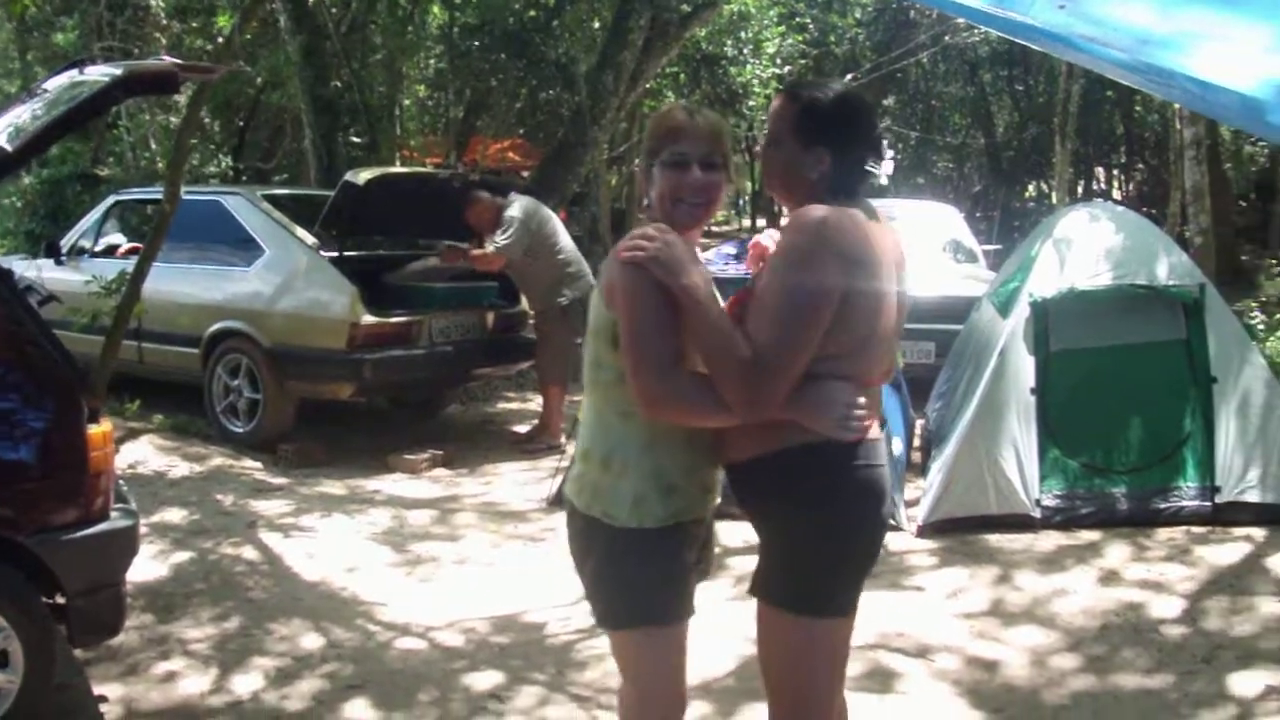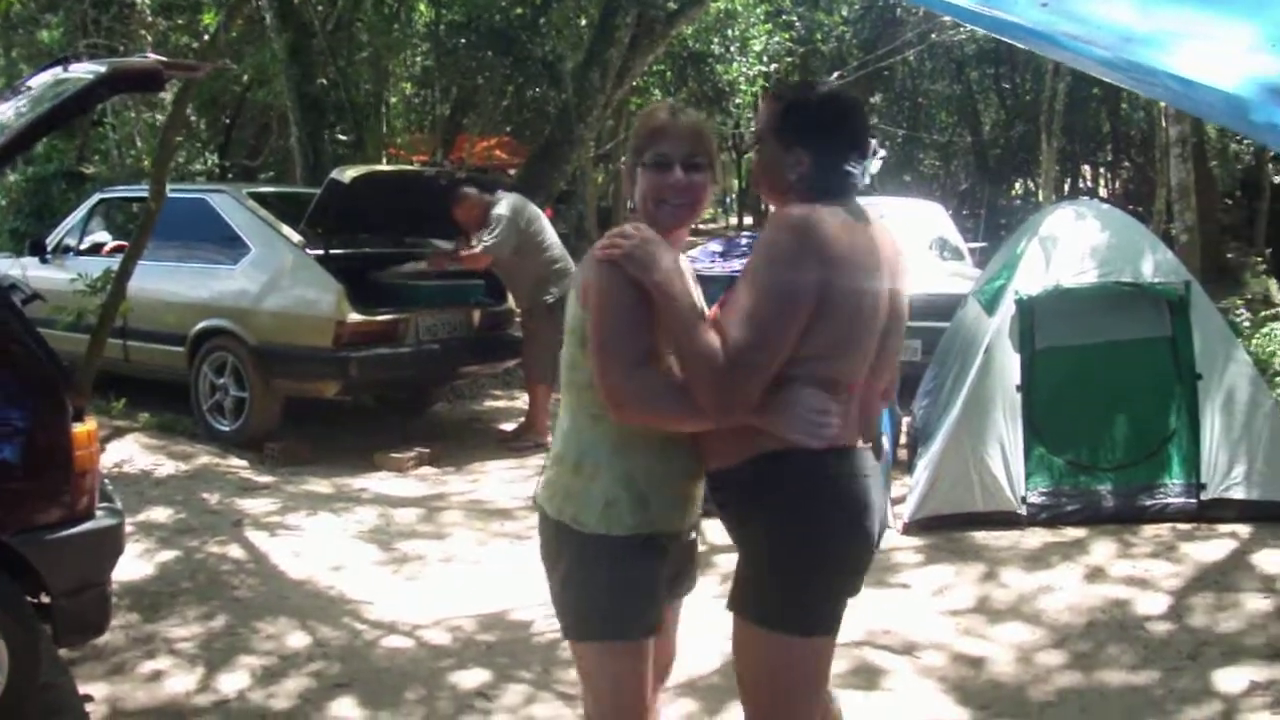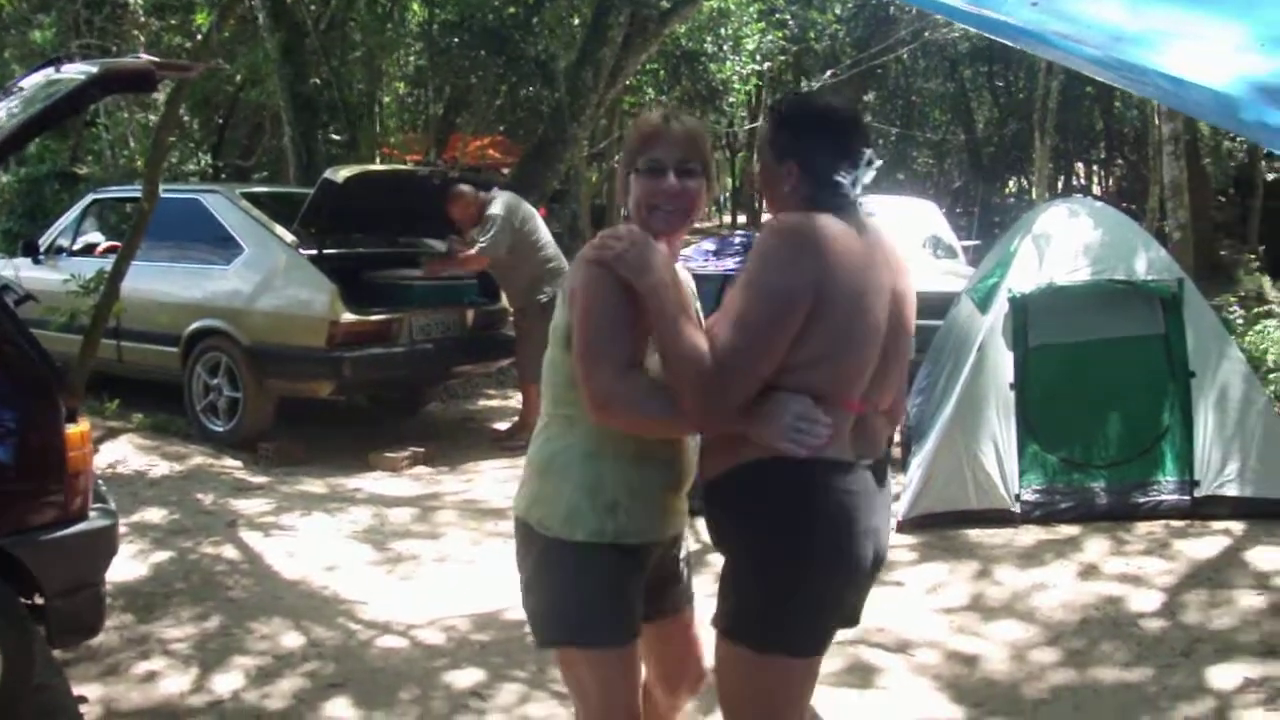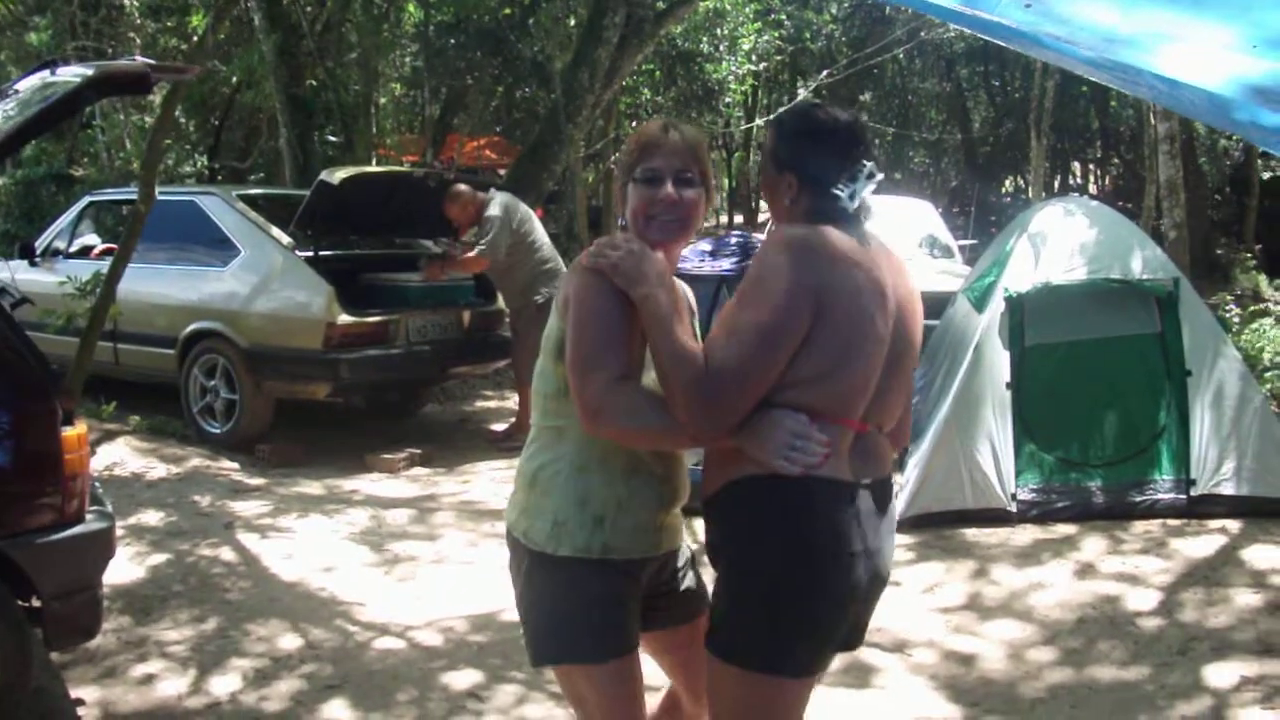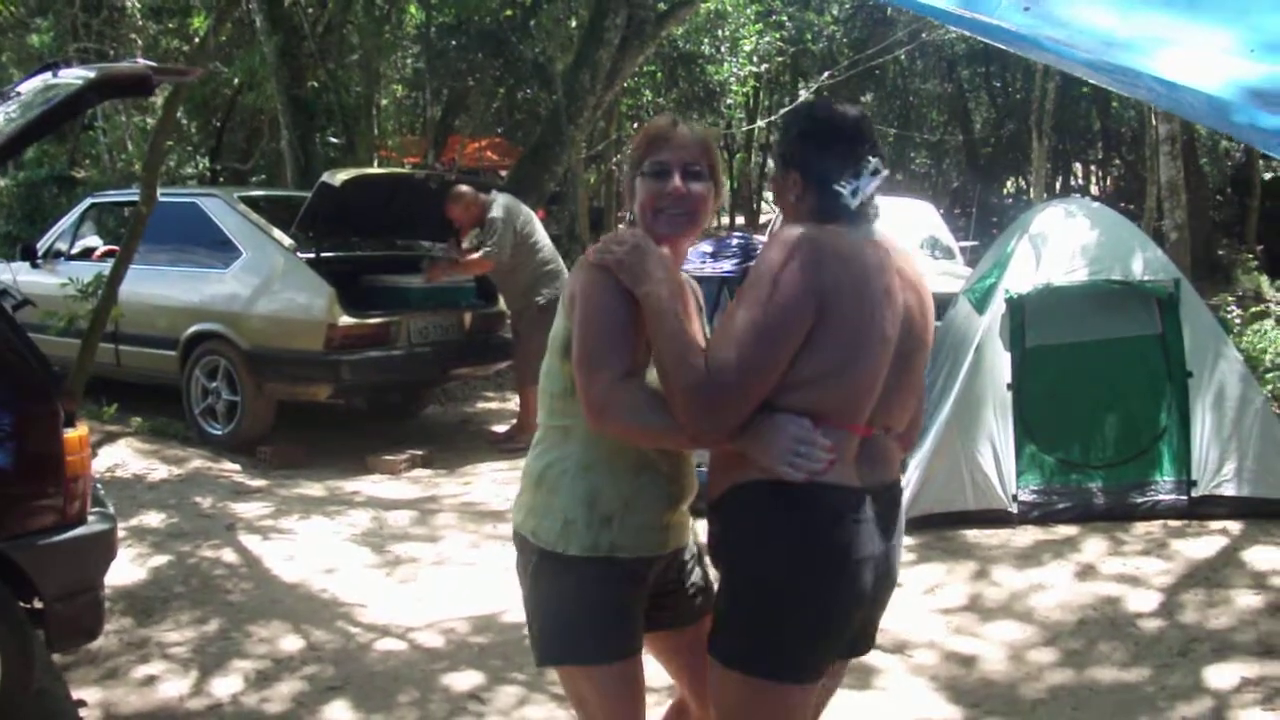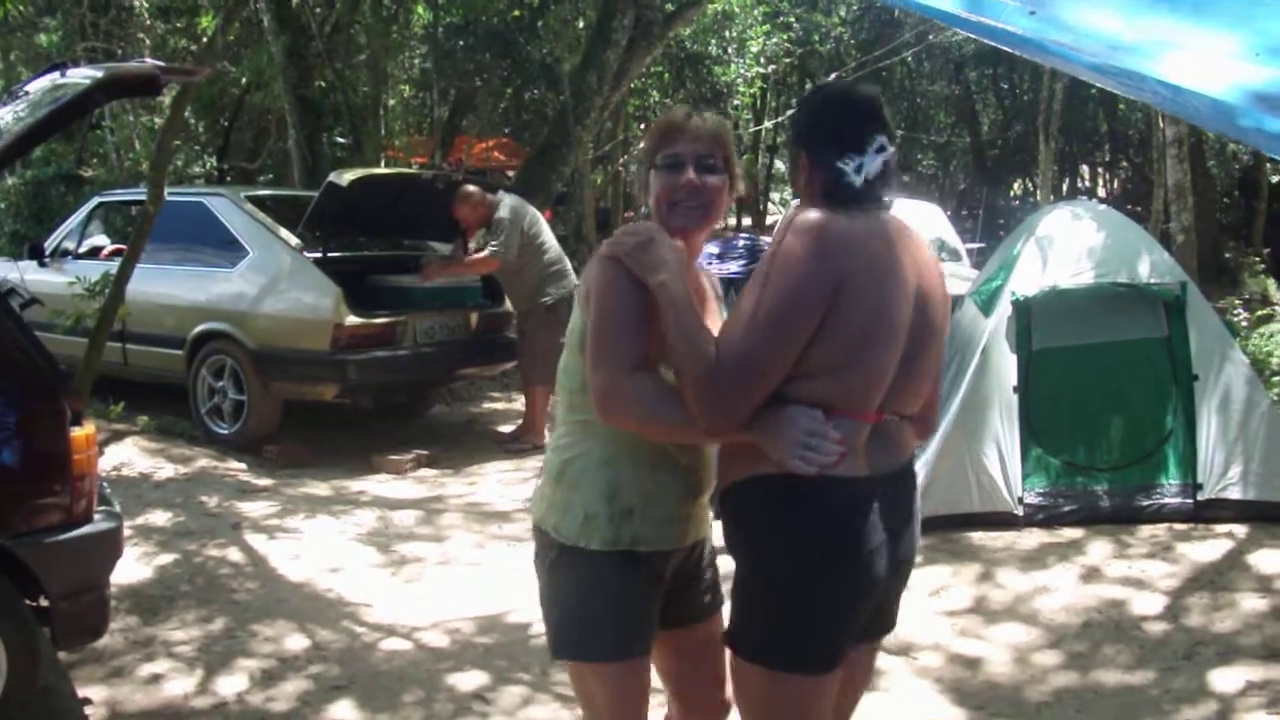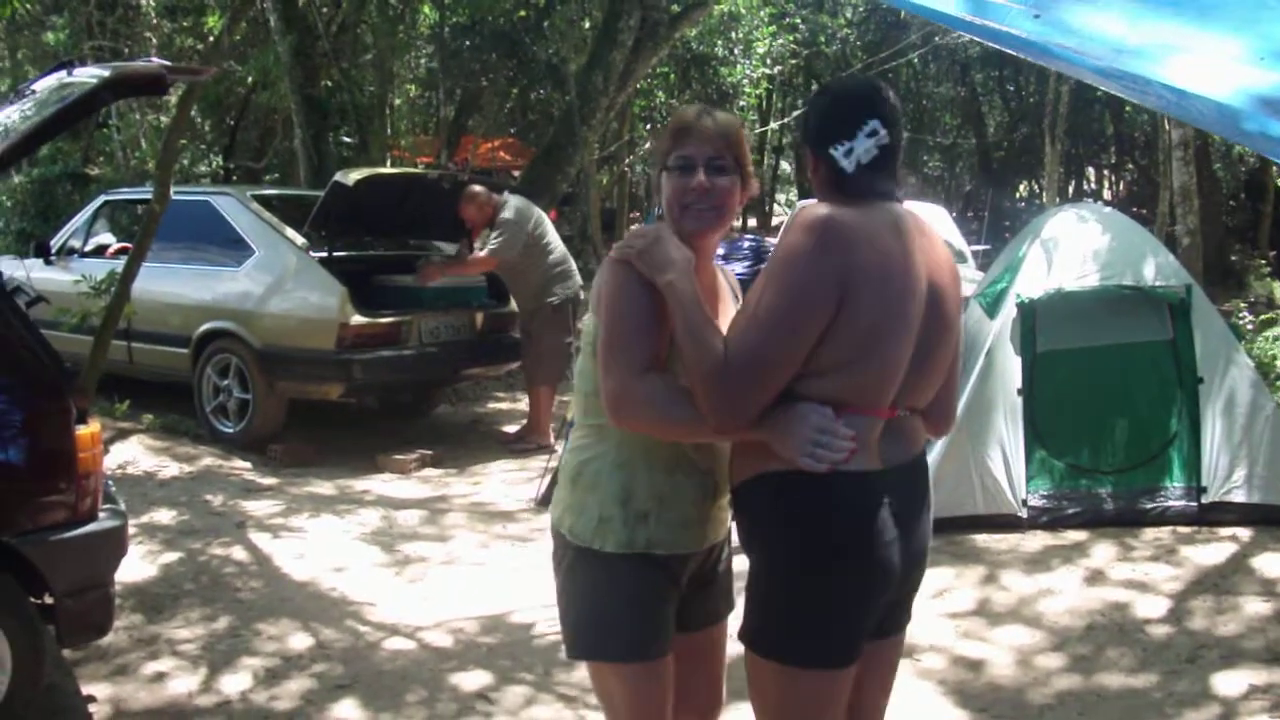
dt=0.1s
person 1, frame 1
left shoulder: (815, 231)
right shoulder: (869, 234)
left elbow: (754, 389)
left wrist: (687, 281)
left hip: (816, 494)
right hip: (830, 483)
person 1, frame 2
left shoulder: (798, 232)
right shoulder: (876, 241)
left elbow: (724, 389)
left wrist: (662, 278)
left hip: (801, 503)
right hip: (849, 487)
person 1, frame 3
left shoulder: (795, 237)
right shoulder: (884, 257)
left elbow: (711, 394)
left wrist: (655, 280)
left hip: (789, 517)
right hip: (853, 505)
person 1, frame 4
left shoulder: (800, 251)
right shoulder: (893, 274)
left elbow: (707, 409)
left wrist: (651, 292)
left hip: (788, 536)
right hip: (862, 532)
person 1, frame 5
left shoulder: (805, 249)
right shoulder: (904, 272)
left elbow: (708, 409)
left wrist: (655, 289)
left hip: (793, 540)
right hip: (871, 534)
person 1, frame 6
left shoulder: (816, 237)
right shoulder: (918, 254)
left elbow: (718, 404)
left wrist: (666, 279)
left hip: (806, 528)
right hip: (887, 520)
person 1, frame 7
left shoulder: (824, 232)
right shoulder: (931, 247)
left elbow: (728, 401)
left wrist: (674, 278)
left hip: (819, 525)
right hip: (899, 514)
person 2, frame 1
left shoulder: (675, 255)
right shoulder: (644, 258)
right elbow: (660, 392)
right wrist: (793, 403)
left hip: (667, 504)
right hip: (629, 513)
person 2, frame 2
left shoulder: (672, 266)
right shoulder: (619, 260)
right elbow: (626, 392)
right wrist: (763, 410)
left hip: (662, 516)
right hip: (603, 522)
person 2, frame 3
left shoulder: (677, 276)
right shoulder: (609, 262)
right elbow: (611, 395)
right wrist: (750, 417)
left hip: (648, 525)
right hip: (578, 529)
person 2, frame 4
left shoulder: (678, 295)
right shoulder: (602, 275)
right elbow: (604, 406)
right wrist: (744, 430)
left hip: (654, 539)
right hip: (571, 544)
person 2, frame 5
left shoulder: (687, 291)
right shoulder: (609, 272)
right elbow: (608, 403)
right wrist: (747, 433)
left hip: (662, 537)
right hip: (578, 543)
person 2, frame 6
left shoulder: (705, 283)
right shoulder: (623, 265)
right elbow: (618, 396)
right wrist: (758, 426)
left hip: (682, 532)
right hip: (598, 536)
person 2, frame 7
left shoulder: (724, 283)
right shoulder: (635, 268)
right elbow: (629, 398)
right wrist: (768, 425)
left hip: (700, 534)
right hip: (615, 538)
person 3, frame 1
left shoulder: (516, 215)
right shoulder: (514, 210)
left elbow: (493, 260)
right elbow: (502, 260)
left wrist: (461, 254)
left hip: (567, 295)
right hip: (552, 296)
left knee: (556, 365)
right knee: (547, 364)
left ankle: (553, 432)
right ankle: (546, 424)
person 3, frame 2
left shoulder: (503, 213)
right shoulder: (500, 210)
left elbow: (482, 258)
right elbow: (484, 253)
right wrist: (468, 251)
left hip: (552, 293)
right hip: (538, 295)
left knee: (543, 363)
right knee: (534, 362)
left ankle: (539, 430)
right ankle: (532, 422)
person 3, frame 3
left shoulder: (499, 212)
right shoulder: (495, 205)
left elbow: (479, 259)
right elbow: (480, 249)
left wrist: (443, 264)
right wrist: (460, 247)
left hip: (545, 292)
right hip: (531, 292)
left knee: (534, 362)
right knee: (527, 361)
left ankle: (532, 429)
right ankle: (525, 422)
person 3, frame 4
left shoulder: (497, 213)
right shoulder: (491, 209)
left elbow: (480, 260)
right elbow: (479, 250)
left wrist: (444, 267)
right wrist: (454, 252)
left hip: (542, 294)
right hip: (526, 295)
left knee: (532, 363)
right knee: (523, 363)
left ankle: (530, 430)
right ankle: (522, 423)
person 3, frame 5
left shoulder: (499, 215)
right shoulder: (492, 211)
left elbow: (485, 262)
right elbow: (480, 250)
left wrist: (446, 269)
left hip: (543, 295)
right hip: (528, 296)
left knee: (534, 365)
right knee: (524, 364)
left ankle: (532, 432)
right ankle: (524, 424)
person 3, frame 6
left shoulder: (508, 215)
right shoulder: (497, 214)
left elbow: (490, 261)
right elbow: (482, 253)
left wrist: (445, 268)
right wrist: (449, 263)
left hip: (550, 295)
right hip: (532, 297)
left knee: (541, 365)
right knee: (530, 364)
left ankle: (537, 433)
right ankle: (529, 424)
person 3, frame 7
left shoulder: (512, 216)
right shoulder: (502, 212)
left elbow: (487, 261)
right elbow: (484, 254)
left wrist: (442, 269)
right wrist: (449, 264)
left hip: (555, 294)
right hip: (537, 296)
left knee: (545, 365)
right knee: (533, 365)
left ankle: (542, 433)
right ankle: (534, 425)
